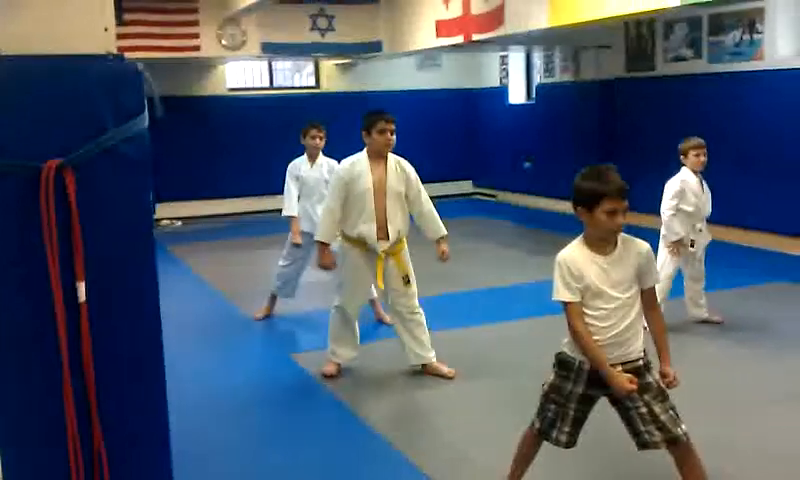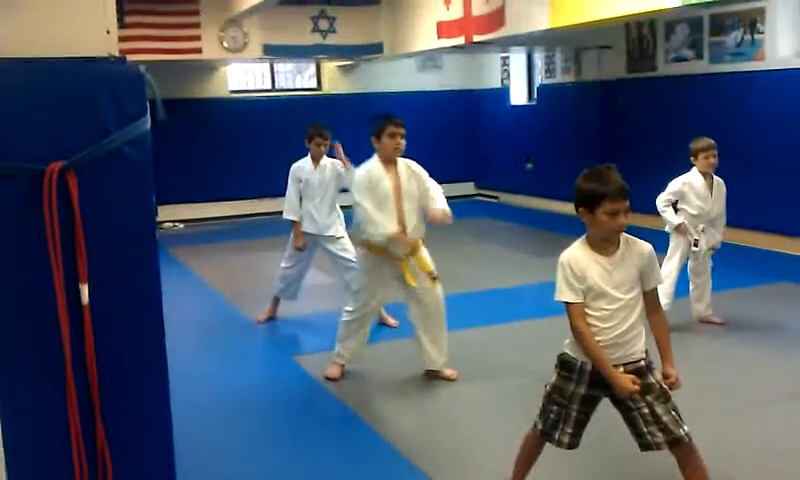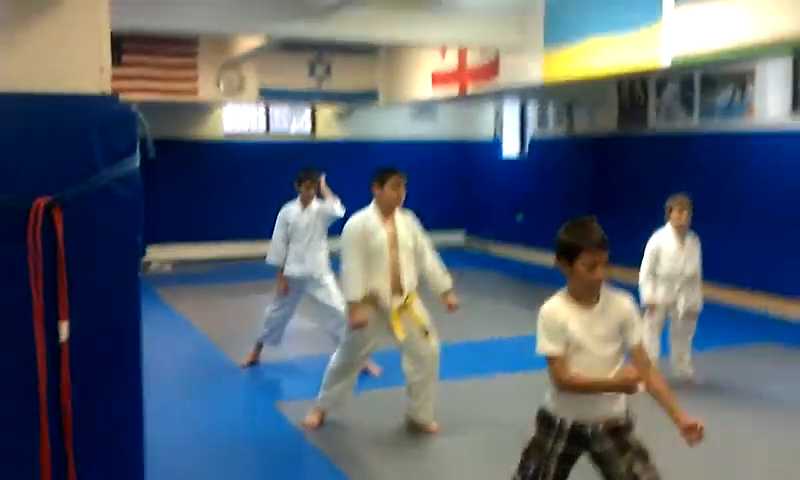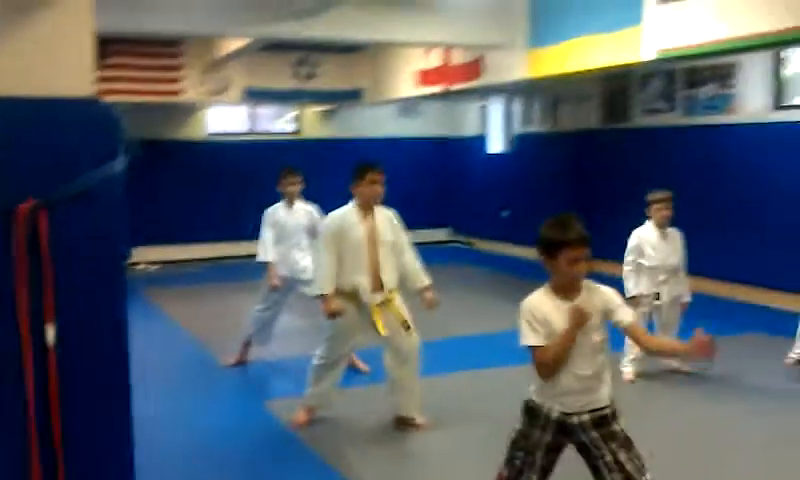
dt=0.5s
person 1, frame 1
left shoulder: (640, 251)
right shoulder: (569, 259)
left elbow: (651, 308)
right elbow: (577, 326)
left wrist: (665, 361)
right wrist: (611, 374)
left hip: (632, 362)
right hip: (581, 362)
left knee: (678, 439)
right knee: (540, 429)
person 1, frame 2
left shoulder: (643, 252)
right shoulder: (571, 260)
left elbow: (654, 310)
right elbow: (579, 326)
left wrist: (668, 363)
right wrist: (612, 376)
left hip: (634, 362)
right hip: (583, 362)
left knee: (680, 440)
right knee: (542, 431)
person 1, frame 3
left shoulder: (623, 306)
right shoulder: (552, 312)
left elbow: (645, 367)
right elbow: (561, 380)
left wrist: (679, 417)
right wrist: (612, 383)
left hip: (611, 423)
right hip: (563, 421)
person 1, frame 4
left shoulder: (603, 296)
right shoulder: (534, 306)
left elbow: (645, 339)
right elbow: (545, 369)
left wrist: (689, 348)
right wrist: (573, 328)
left hip: (596, 412)
right hip: (548, 411)
person 2, frame 1
left shoulder: (403, 168)
right shoulder: (348, 168)
left elbow: (422, 205)
right elbow: (333, 208)
left wrist: (441, 239)
right wrist: (324, 247)
left hip: (394, 248)
right hip: (357, 248)
left knee: (406, 304)
right knee: (346, 304)
left ankle: (426, 359)
right ankle: (336, 357)
person 2, frame 2
left shoulder: (412, 169)
right shoulder: (365, 175)
left elbow: (433, 191)
right elbow: (368, 213)
left wrist: (439, 210)
right wrist: (397, 237)
left hip: (413, 250)
right hip: (376, 252)
left knee: (431, 302)
right knee: (361, 308)
left ankle: (434, 364)
right ankle: (339, 359)
person 2, frame 3
left shoulder: (410, 221)
right shoulder: (360, 223)
left elbow: (426, 257)
right elbow: (352, 267)
left wrist: (446, 290)
right wrist: (355, 305)
left hip: (405, 302)
right hip: (371, 303)
left knee: (425, 353)
right knee: (349, 357)
left ankle: (419, 414)
right ankle: (322, 406)
person 2, frame 4
left shoulder: (389, 217)
right shoulder: (337, 220)
left elbow: (405, 255)
right elbow: (327, 260)
left wrist: (424, 287)
right wrist: (328, 297)
left hip: (386, 298)
right hip: (350, 300)
left knee: (406, 348)
right knee: (331, 354)
left ankle: (406, 412)
right ankle: (309, 406)
person 3, frame 1
left shoulder: (333, 166)
right shoulder: (295, 167)
right elbow: (291, 199)
right wrist: (295, 231)
right hip: (304, 226)
right knee: (288, 265)
left ankle: (378, 310)
right ankle: (270, 305)
person 3, frame 2
left shoulder: (335, 166)
right shoulder: (297, 168)
right elbow: (293, 203)
left wrist: (343, 159)
right wrist: (297, 234)
left hip: (332, 228)
right hip: (306, 229)
left knee: (354, 266)
right knee: (290, 268)
left ankle: (380, 312)
right ankle: (273, 308)
person 3, frame 3
left shoulder: (322, 209)
right shoulder: (287, 211)
left elbow: (338, 212)
right elbow: (279, 245)
left wrist: (323, 189)
right wrist: (281, 276)
left hip: (318, 274)
right hip: (294, 274)
left knee: (338, 312)
right knee: (277, 312)
left ankle: (361, 358)
right ankle: (256, 352)
person 3, frame 4
left shoulder: (309, 211)
right shoulder: (272, 213)
right elbow: (267, 243)
right wrist: (272, 273)
left hip: (307, 271)
right hip: (281, 272)
right knee: (265, 310)
left ankle: (349, 355)
right ankle: (243, 352)
person 4, frame 1
left shoulder: (702, 183)
right shoulder: (679, 181)
right elbow: (667, 211)
left wrist: (702, 235)
right wrist: (676, 236)
left hip: (696, 236)
right hip: (677, 235)
left knee: (696, 276)
right knee: (664, 276)
left ankle: (699, 313)
person 4, frame 2
left shoulder: (719, 184)
right shoulder: (684, 182)
left elbow: (720, 213)
right elbow: (662, 201)
left wrist: (716, 238)
right wrist: (676, 223)
left hip: (704, 235)
right hip: (684, 232)
left knee: (702, 275)
right knee: (670, 272)
left ankle: (703, 312)
person 4, frame 3
left shoulder: (693, 242)
right shoulder: (658, 240)
left elbow: (695, 275)
right elbow: (646, 269)
left wrist: (696, 303)
right wrist: (648, 297)
left hip: (683, 298)
right hip: (660, 295)
left knee: (683, 336)
right knee: (651, 336)
left ankle: (683, 371)
person 4, frame 4
left shoulder: (676, 236)
right shoulder: (639, 235)
left elbow: (680, 267)
right elbow: (629, 265)
left wrist: (684, 295)
right wrist: (632, 292)
left hip: (669, 290)
right hip: (645, 289)
left knee: (669, 328)
left ankle: (671, 362)
right ankle: (629, 366)
